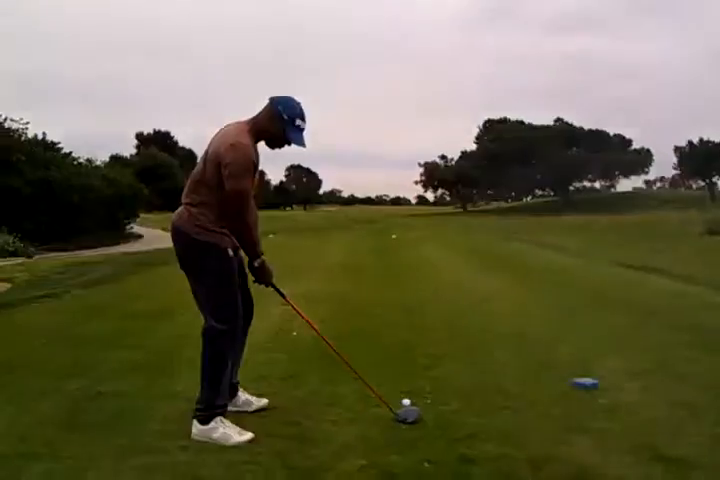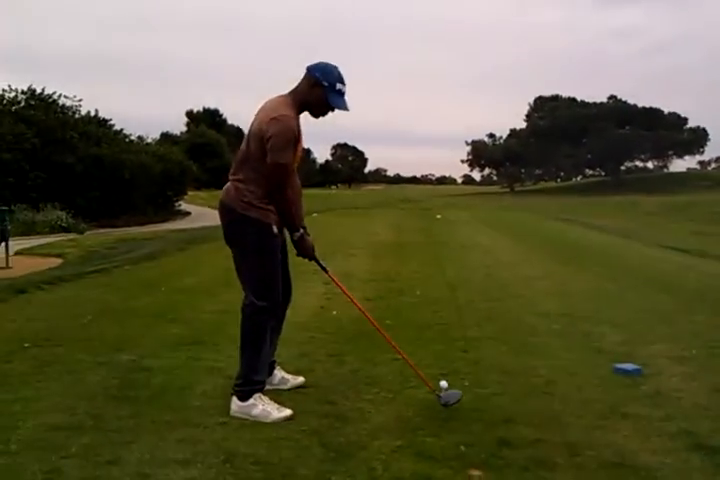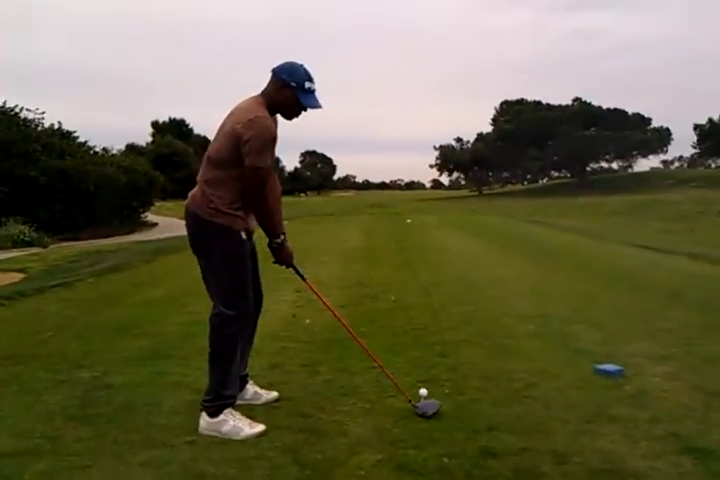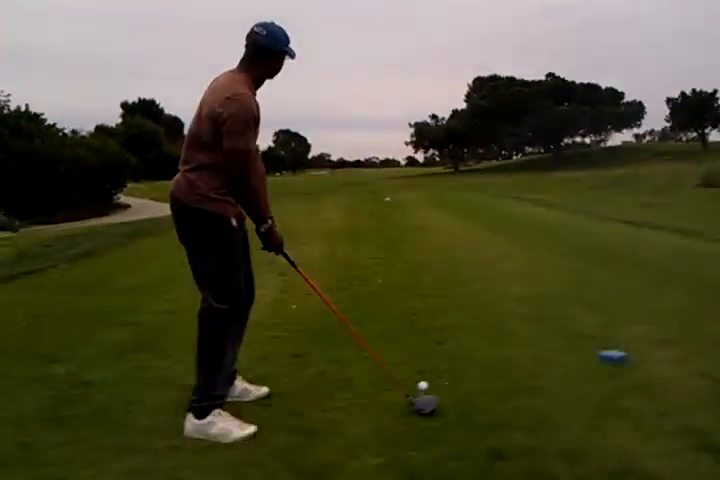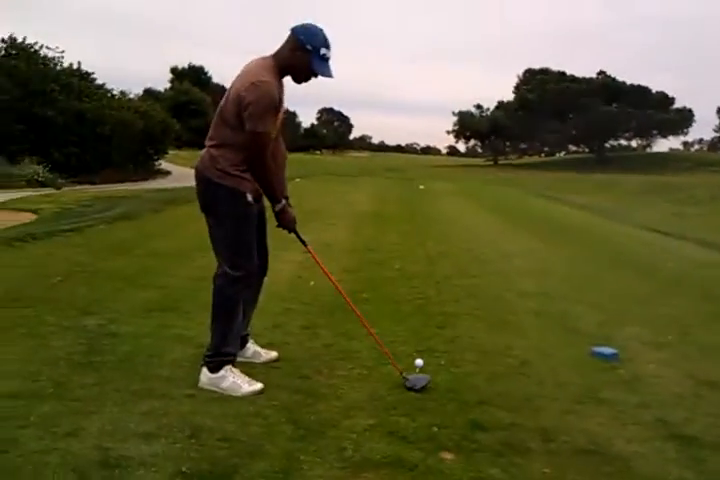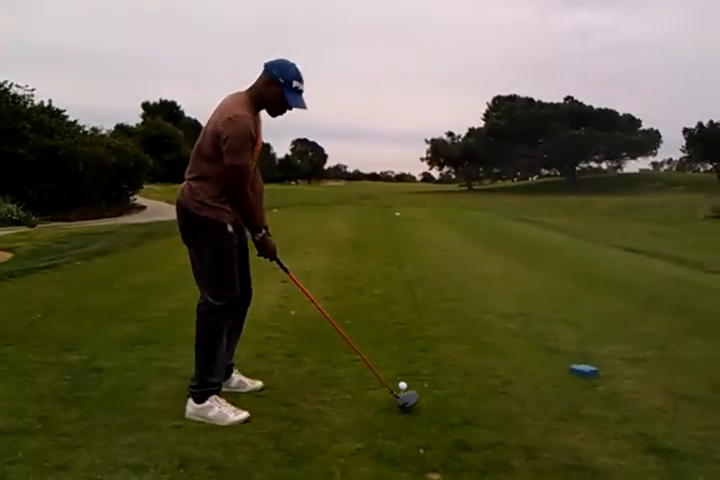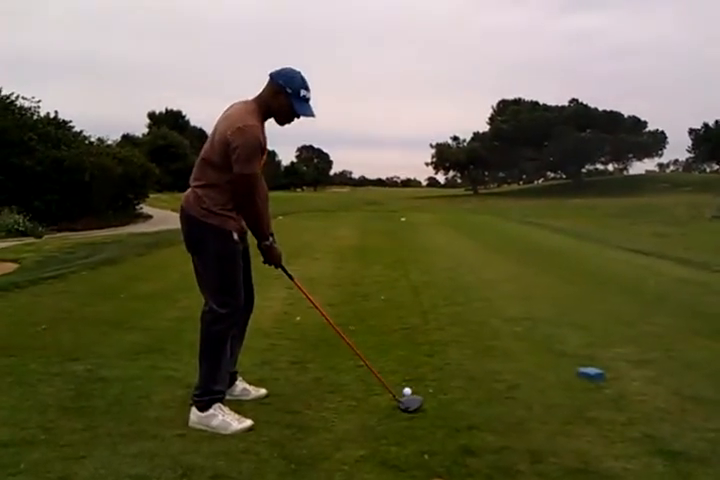
dt=0.7s
person 1, frame 1
left shoulder: (240, 136)
right shoulder: (241, 149)
left elbow: (241, 207)
right elbow: (238, 215)
left wrist: (253, 256)
right wrist: (258, 260)
left hip: (211, 234)
right hip: (201, 238)
left knee: (240, 313)
right knee: (223, 323)
left ankle: (227, 392)
right ankle: (207, 418)
person 1, frame 2
left shoulder: (284, 110)
right shoulder: (283, 122)
left elbow: (285, 180)
right elbow: (279, 188)
left wrist: (297, 228)
right wrist: (299, 234)
left hip: (258, 212)
right hip: (248, 214)
left knee: (278, 294)
right knee: (263, 300)
left ankle: (265, 369)
right ankle: (246, 395)
person 1, frame 3
left shoulder: (254, 112)
right shoulder: (259, 124)
left elbow: (264, 182)
right elbow: (257, 192)
left wrist: (277, 234)
right wrist: (278, 240)
left hip: (227, 218)
right hip: (215, 221)
left knee: (248, 303)
right knee: (232, 310)
left ankle: (236, 383)
right ankle: (216, 410)
person 1, frame 4
left shoulder: (233, 86)
right shoulder: (239, 101)
left elbow: (246, 164)
right elbow: (239, 177)
left wrist: (263, 217)
right wrist: (265, 225)
left hip: (218, 204)
right hip: (205, 208)
left knee: (240, 296)
right knee: (222, 303)
left ankle: (223, 380)
right ankle: (202, 412)
person 1, frame 5
left shoulder: (269, 75)
right shoulder: (262, 88)
left elbow: (273, 145)
right elbow: (259, 157)
left wrist: (282, 197)
right wrist: (280, 205)
left hip: (241, 182)
right hip: (224, 182)
left knee: (255, 266)
right knee: (237, 270)
left ankle: (237, 341)
right ankle: (216, 366)
person 1, frame 6
left shoulder: (247, 111)
right shoulder: (238, 121)
left elbow: (252, 176)
right elbow: (239, 189)
left wrist: (261, 227)
right wrist: (260, 234)
left hip: (223, 213)
right hip: (206, 214)
left knee: (239, 296)
right knee: (219, 301)
left ankle: (222, 371)
right ankle: (202, 397)
person 1, frame 7
left shoulder: (247, 114)
right shoulder: (248, 131)
left elbow: (256, 185)
right elbow: (247, 197)
left wrist: (266, 235)
right wrist: (266, 242)
left hip: (222, 220)
right hip: (209, 222)
left knee: (241, 303)
right knee: (224, 309)
left ankle: (225, 379)
right ankle: (205, 405)
